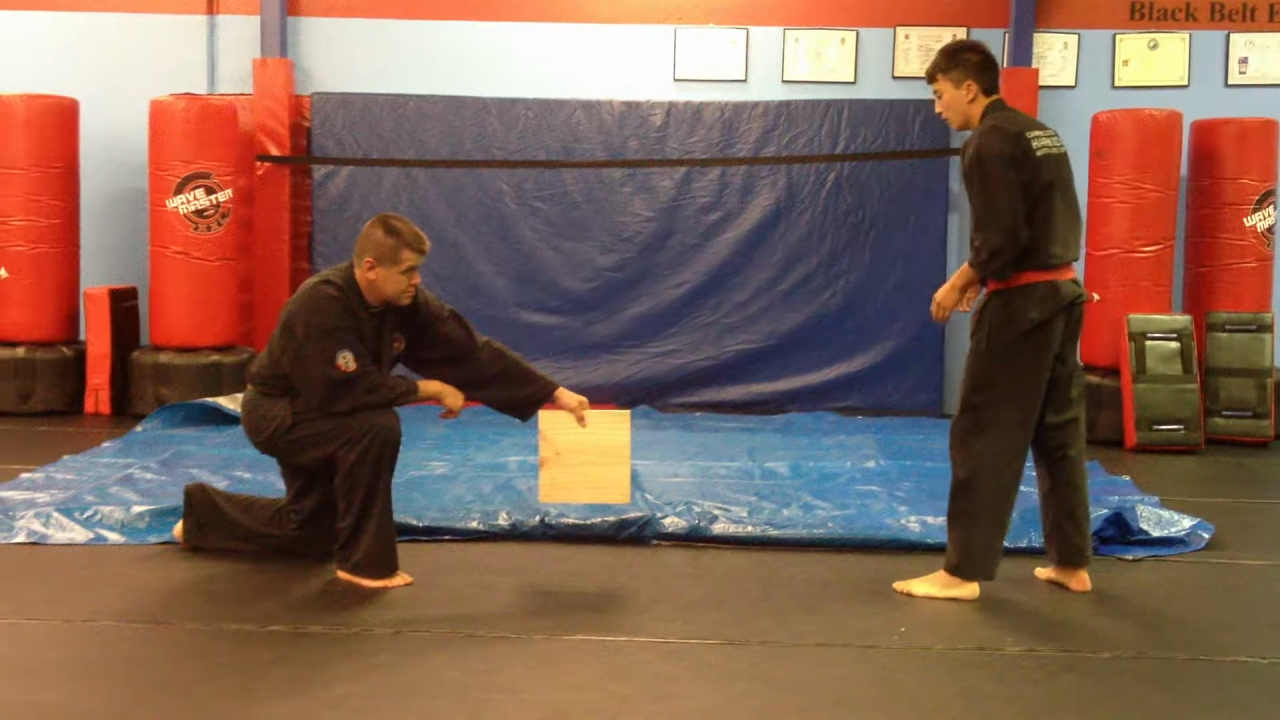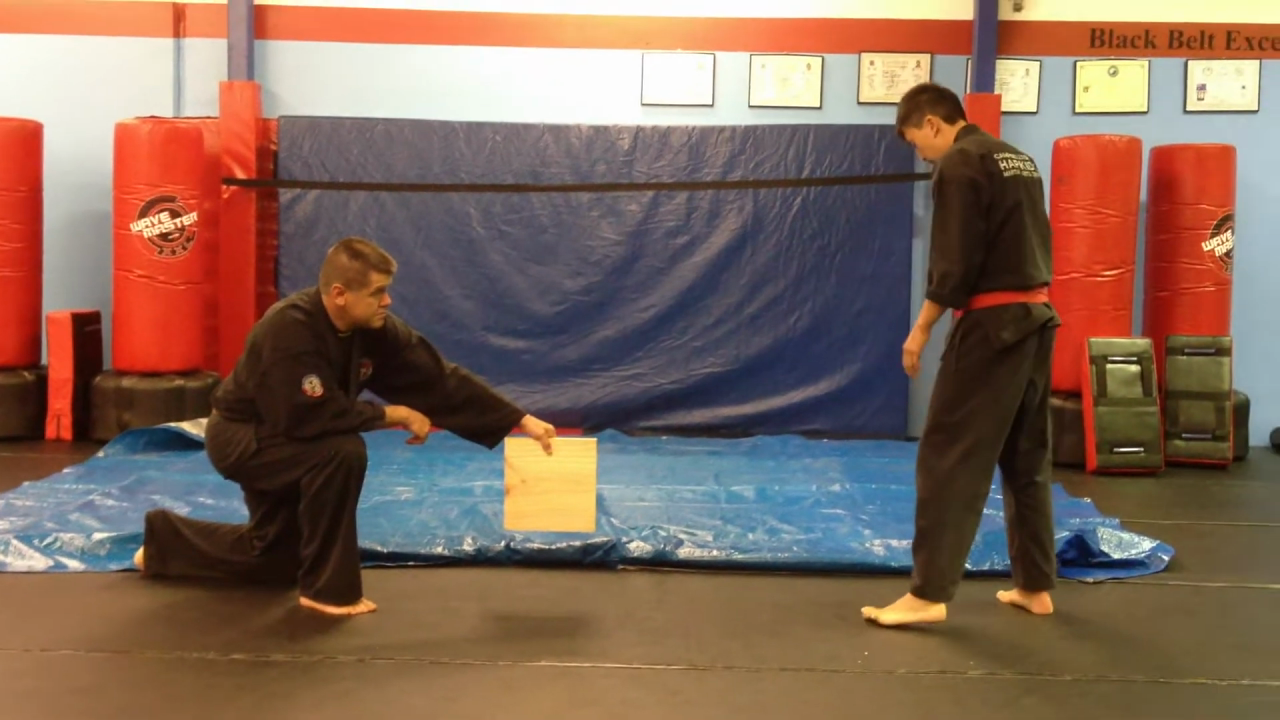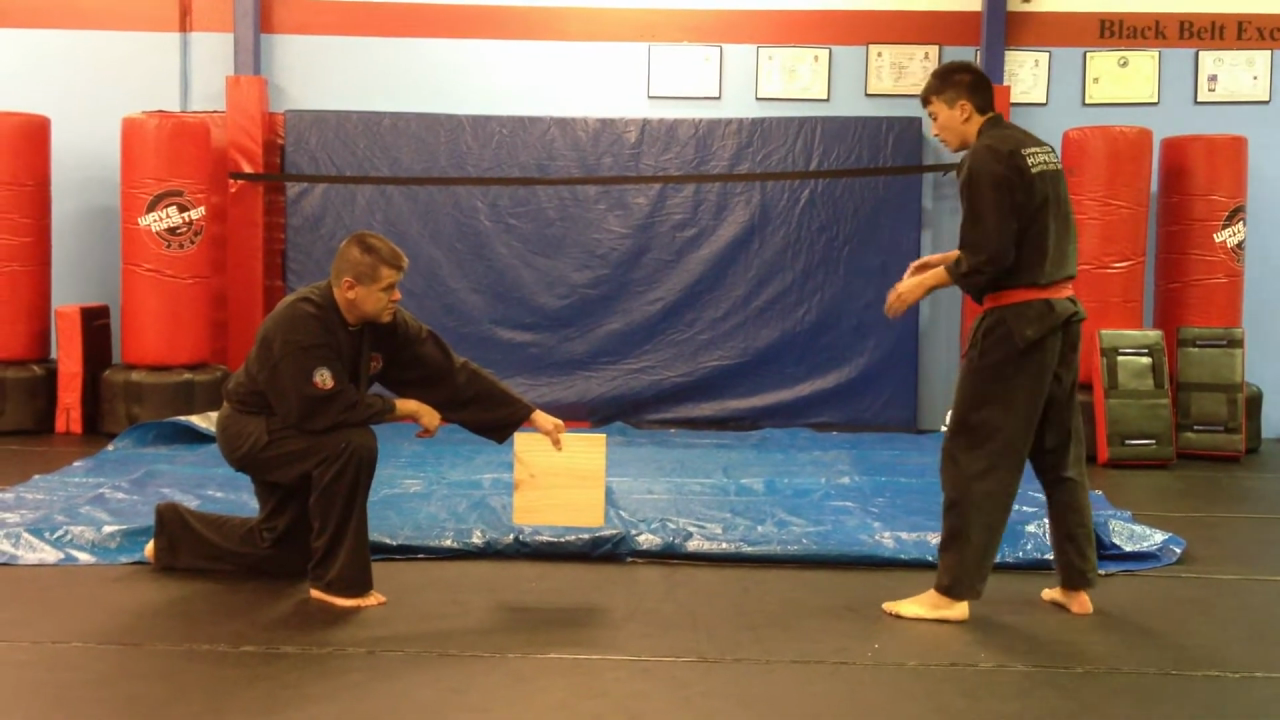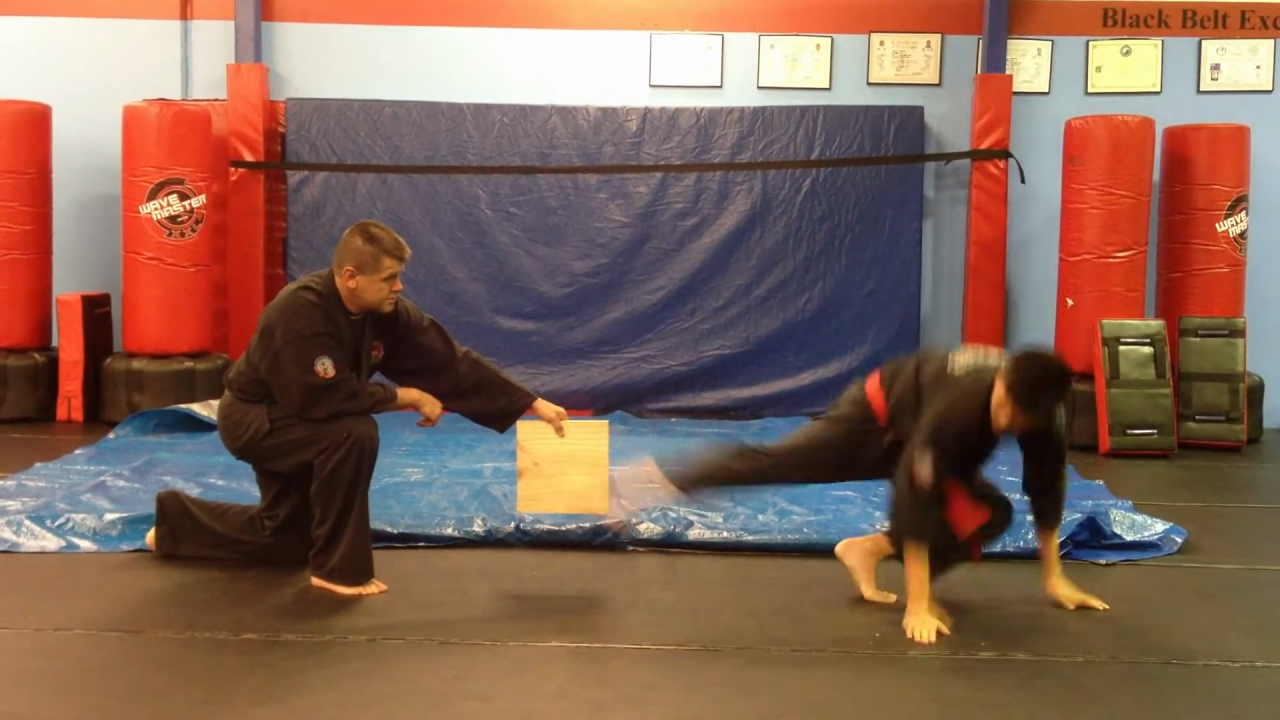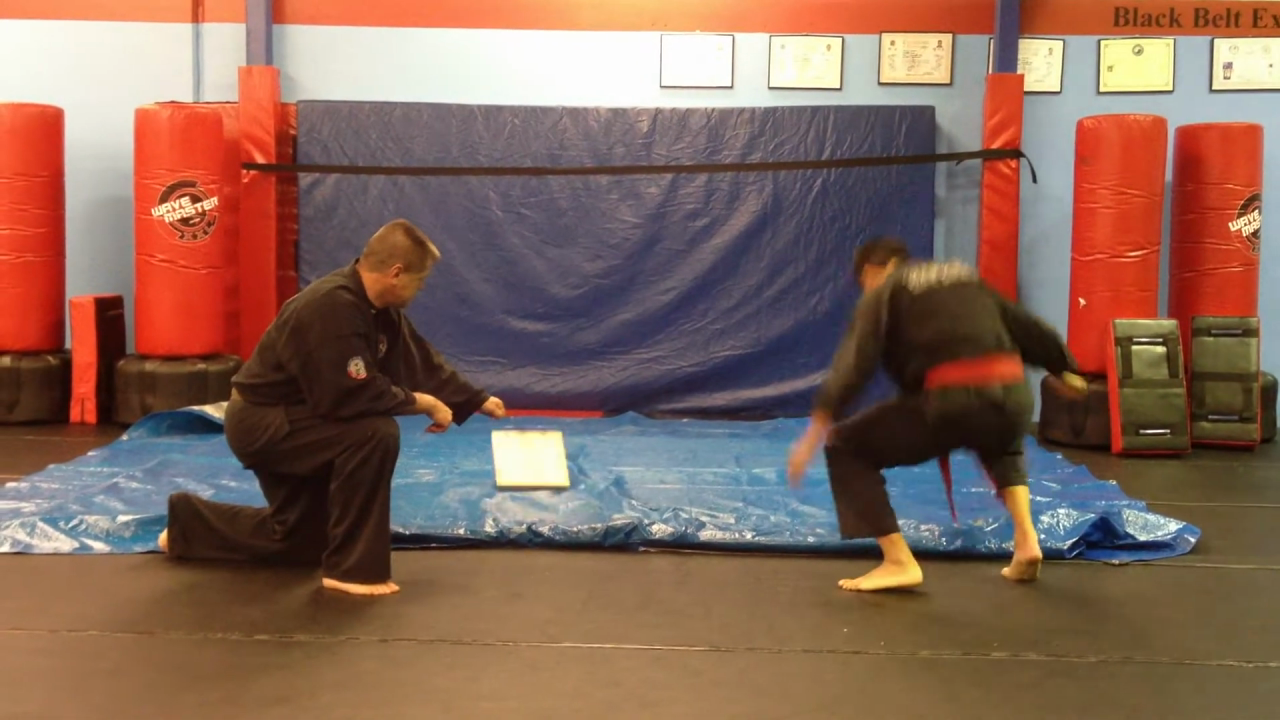
dt=1s
person 1, frame 1
left shoulder: (989, 142)
right shoulder: (1039, 133)
left elbow: (1001, 241)
left wrist: (958, 283)
right wrist: (976, 278)
left hip: (1022, 301)
right hip: (1062, 293)
left knee: (983, 435)
right knee: (1059, 433)
left ankle: (964, 571)
right ankle: (1071, 562)
person 1, frame 2
left shoulder: (958, 165)
right shoulder: (1020, 160)
left elbow: (953, 263)
left wrist: (921, 330)
left hip: (993, 322)
right hip: (1037, 317)
left knee: (950, 455)
right knee: (1028, 457)
left ankle: (930, 592)
right ankle: (1035, 586)
person 1, frame 3
left shoulder: (986, 159)
right shoulder: (1035, 148)
left elbow: (990, 258)
left wrist: (927, 281)
right wrist: (949, 258)
left hip: (1017, 320)
right hip: (1058, 312)
left knee: (975, 453)
right knee: (1060, 454)
left ankle: (953, 591)
right ankle: (1075, 585)
person 1, frame 4
left shoulder: (1041, 418)
right shoulder: (953, 403)
left elbow: (1047, 486)
right elbow: (917, 495)
left wrist: (1053, 574)
right wrist: (917, 602)
right hip: (880, 418)
left knee: (991, 515)
right knee: (773, 464)
left ankle: (870, 550)
person 1, frame 5
left shoulder: (885, 292)
right shoulder: (963, 275)
left elbow: (853, 366)
right elbow: (1028, 327)
left wrist: (812, 437)
right wrist: (1065, 370)
left hip: (959, 400)
right hip: (1014, 397)
left knee: (847, 448)
right knee: (1003, 446)
left ankle: (898, 562)
right ankle: (1026, 540)
person 2, frame 1
left shoulder: (404, 302)
right shoulder: (321, 304)
left elbow: (471, 352)
right elbow: (350, 389)
left wrist: (553, 392)
right wrist: (429, 389)
left hip: (317, 410)
right hip: (277, 412)
left knee: (313, 532)
right knee: (377, 427)
left ankle: (203, 512)
right ankle: (363, 560)
person 2, frame 2
left shoulder: (374, 328)
right shoulder: (289, 329)
left elbow: (439, 378)
right elbow: (315, 416)
left wrist: (520, 420)
right wrist: (396, 414)
left hip: (284, 436)
right hip: (241, 437)
left knee: (277, 558)
right knee: (342, 453)
left ankle: (163, 540)
right ankle: (327, 588)
person 2, frame 3
left shoulder: (384, 322)
right shoulder: (300, 323)
left elbow: (449, 373)
right elbow: (326, 409)
left wrist: (530, 415)
right wrist: (406, 407)
left hip: (293, 429)
right hip: (252, 429)
left knee: (287, 551)
right knee: (353, 445)
left ankle: (173, 533)
right ankle: (336, 579)
person 2, frame 4
left shoulder: (387, 311)
right shoulder: (301, 310)
left elbow: (453, 363)
right elbow: (325, 397)
left wrist: (532, 403)
right wrist: (406, 397)
left hip: (291, 419)
right hip: (252, 418)
left knee: (287, 538)
right knee: (354, 434)
left ankle: (176, 520)
right ankle: (338, 568)
person 2, frame 5
left shoulder: (377, 307)
right shoulder: (332, 308)
left elbow: (419, 363)
right elbow: (352, 396)
left wrist: (477, 400)
right wrist: (422, 403)
left hip: (282, 422)
right hip: (261, 421)
left knee: (302, 538)
right knee: (375, 434)
left ankle: (188, 524)
right ankle: (351, 568)
